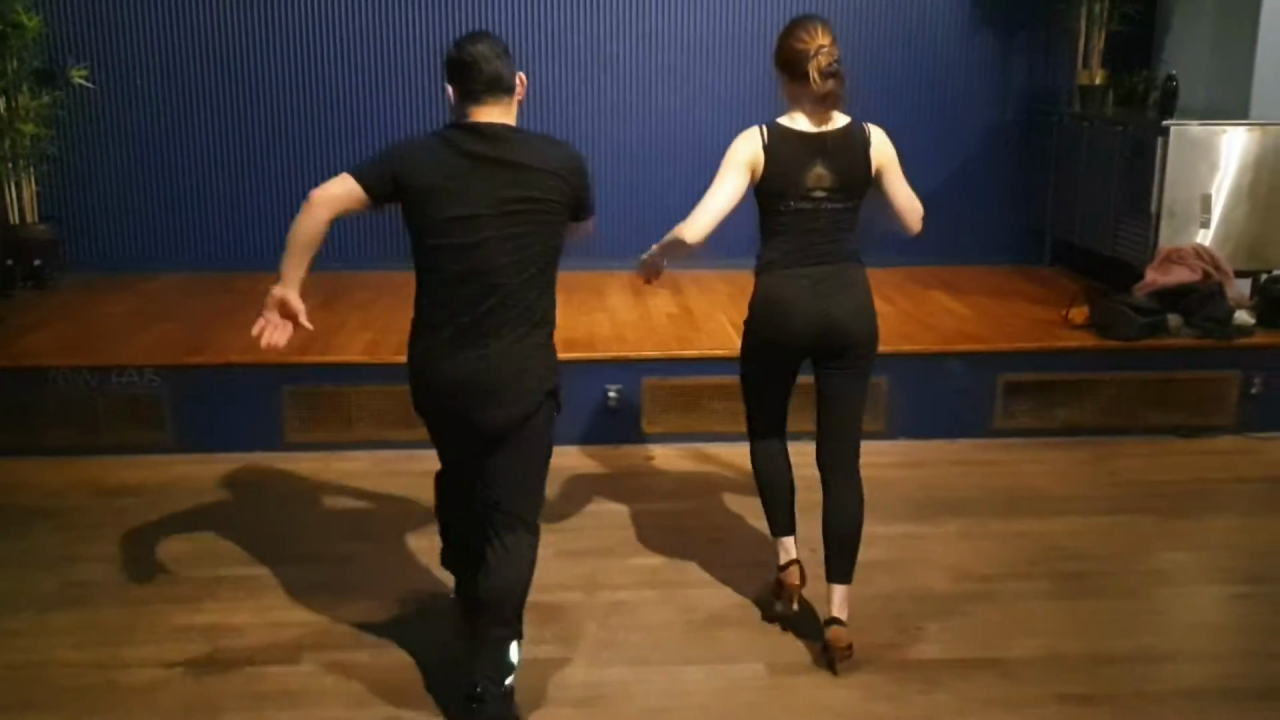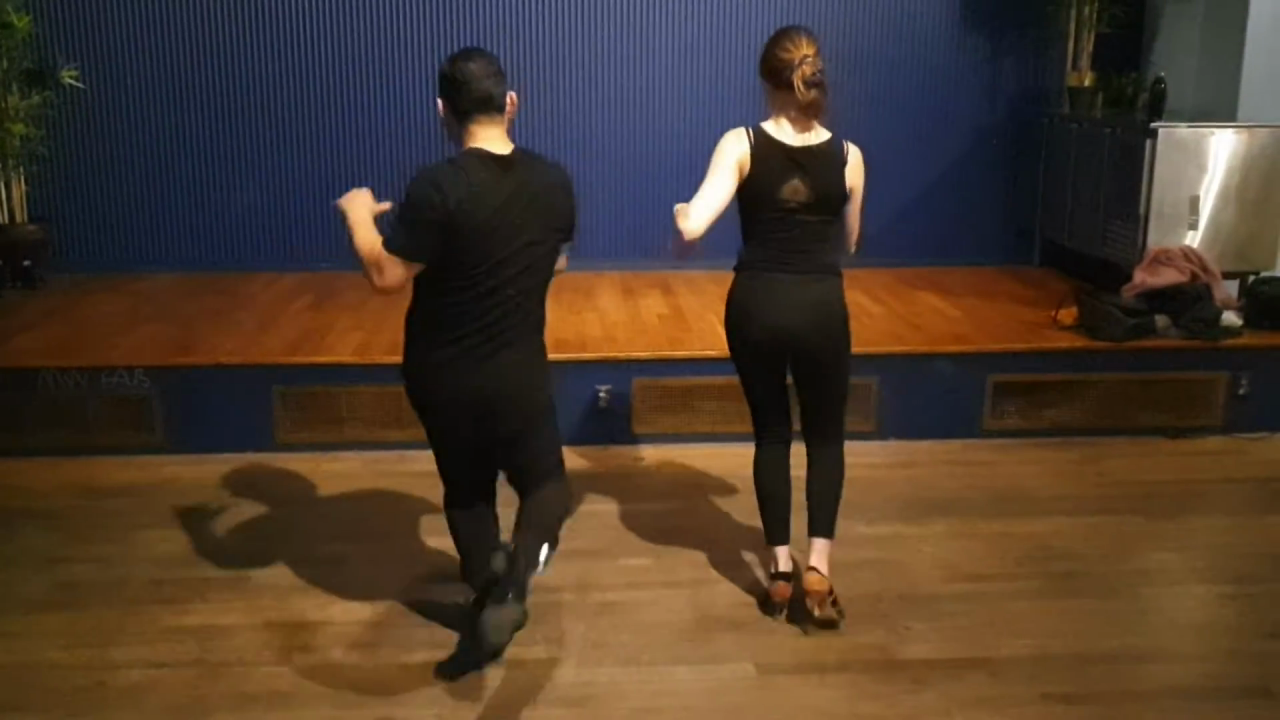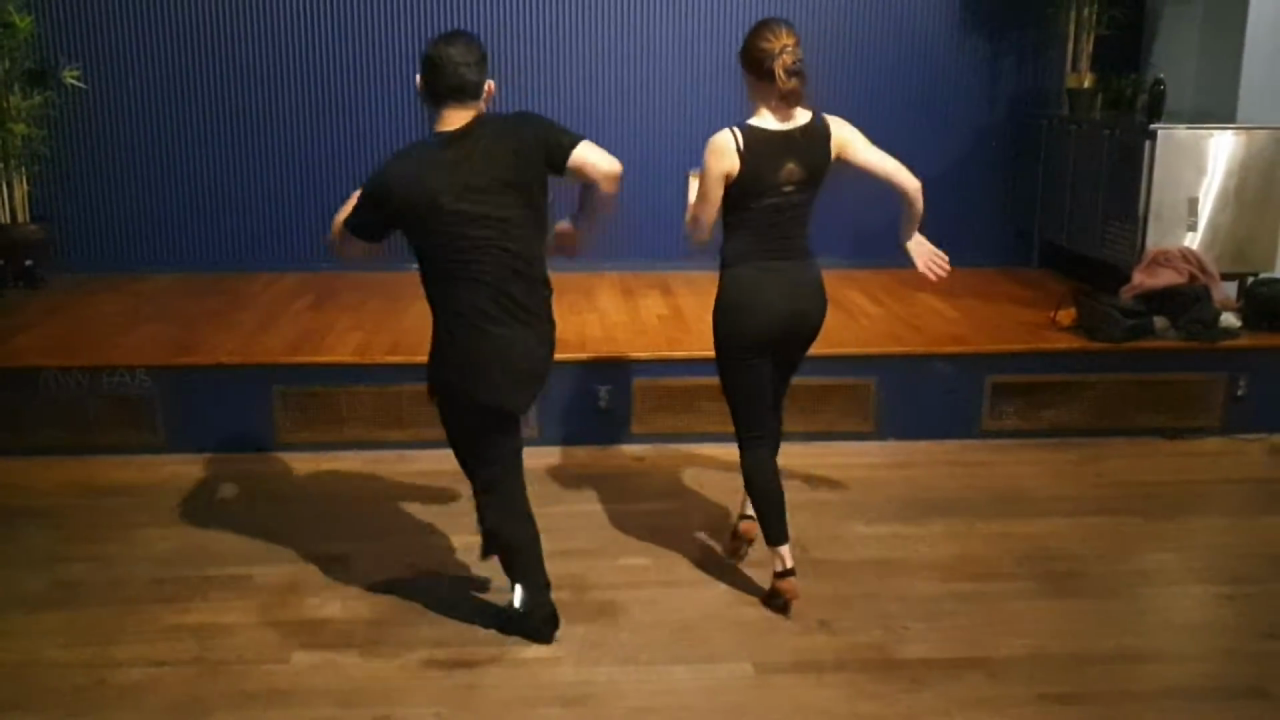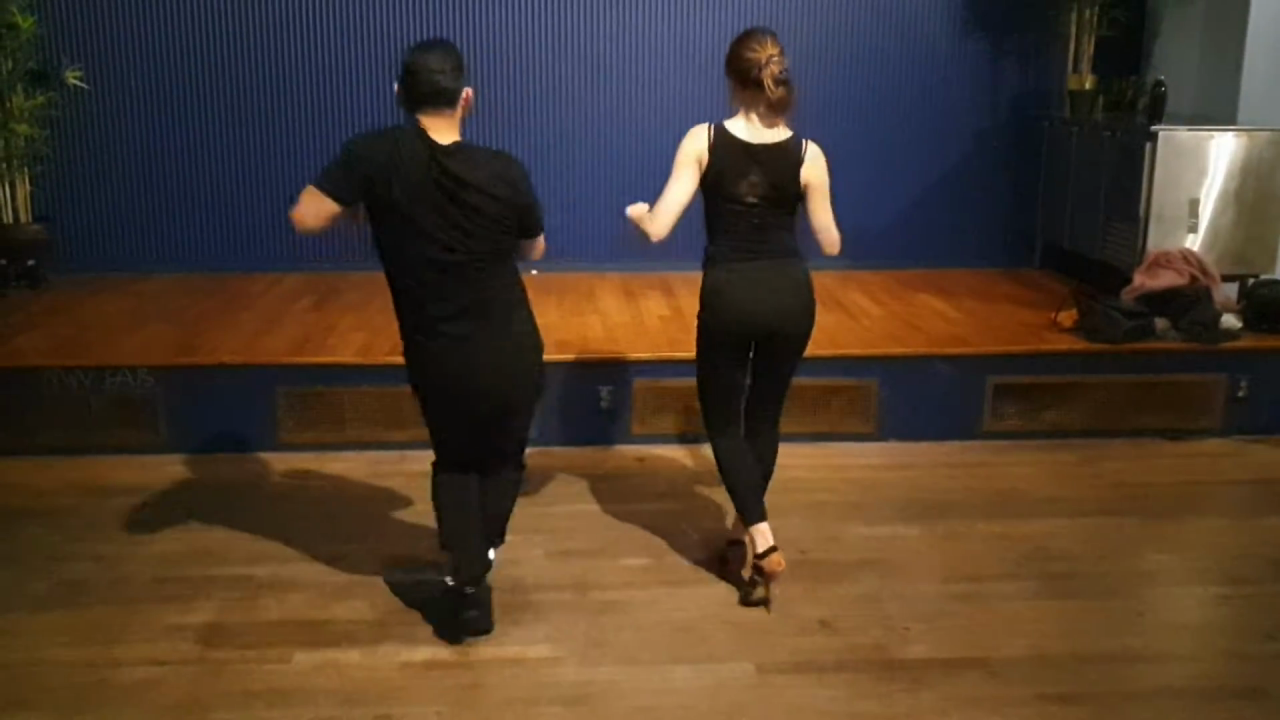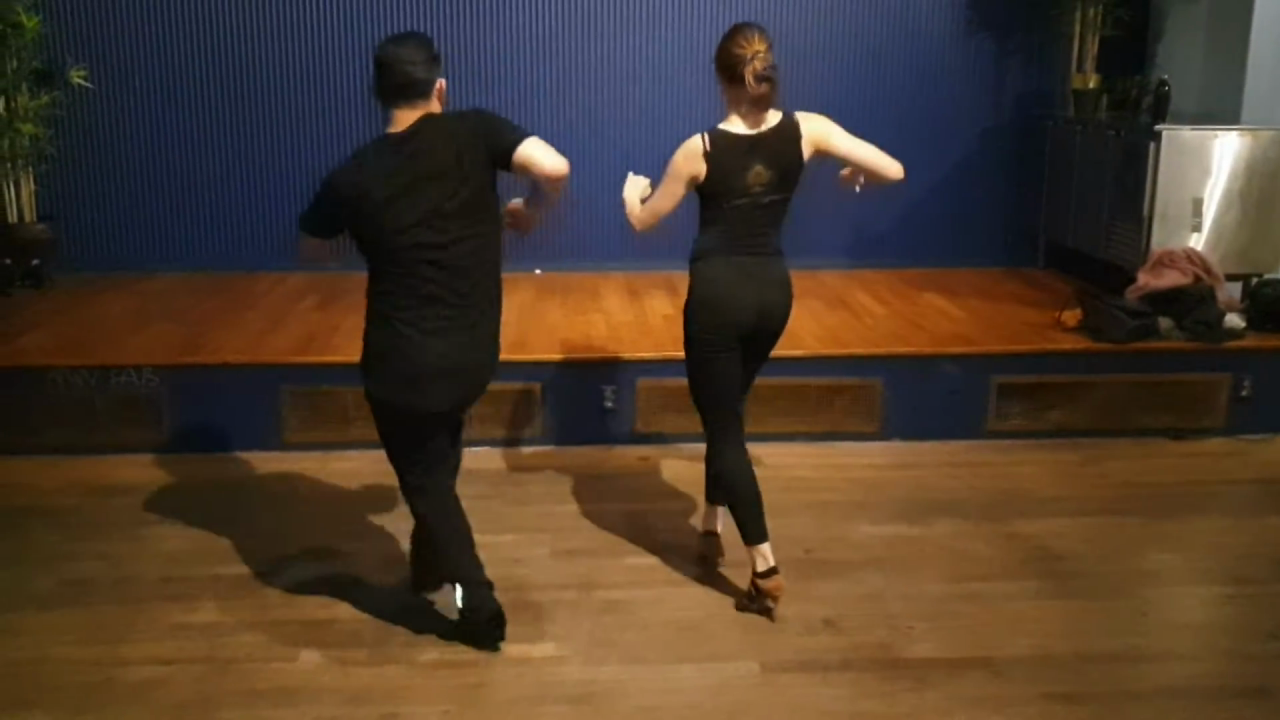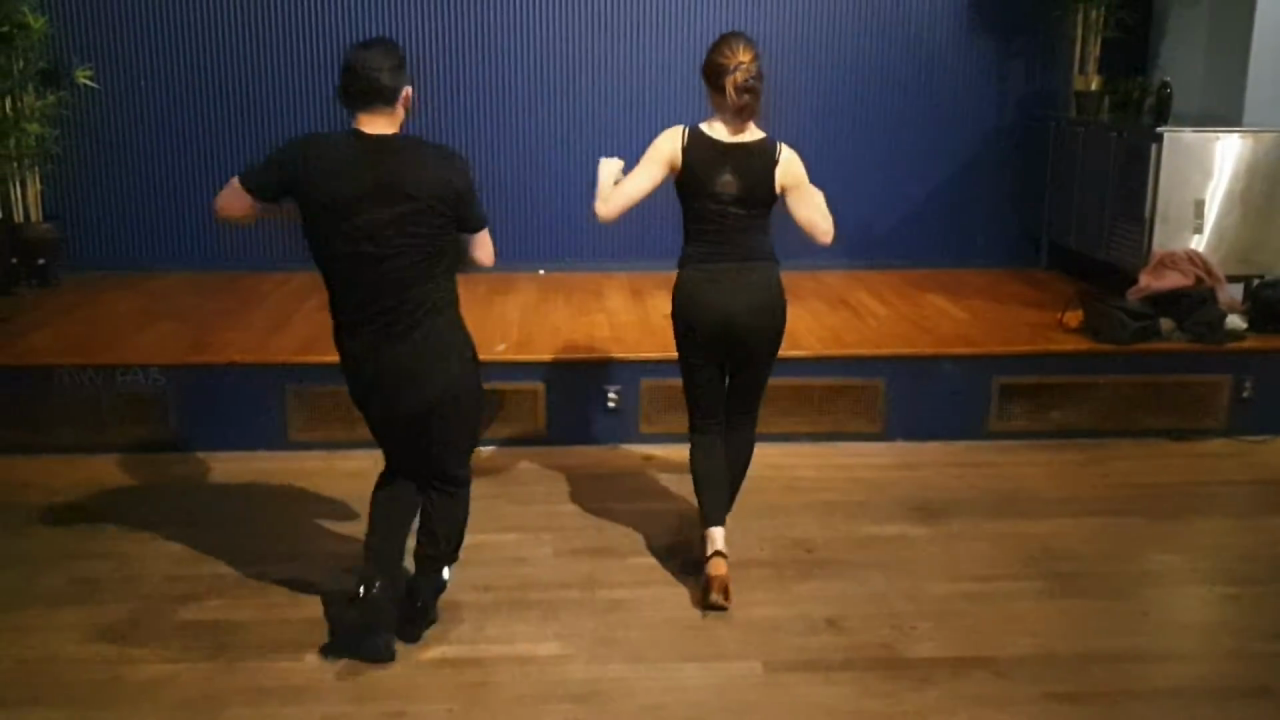
dt=0.3s
person 1, frame 1
left shoulder: (419, 159)
right shoulder: (562, 162)
left elbow: (324, 203)
right elbow: (581, 224)
left wrist: (286, 289)
left hip: (438, 372)
right hip: (521, 373)
left knee: (460, 482)
right knee: (511, 520)
left ankle: (476, 606)
person 1, frame 2
left shoulder: (437, 186)
right shoulder: (555, 182)
left elbow: (387, 277)
left wrist: (358, 213)
left hip: (438, 375)
right hip: (516, 373)
left knee: (467, 490)
right knee: (544, 483)
left ankle: (491, 598)
right ankle: (513, 583)
person 1, frame 3
left shoulder: (402, 176)
right shoulder: (527, 134)
left elbow: (343, 238)
right elbow: (608, 171)
right wrist: (580, 225)
left hip: (468, 356)
right hip: (534, 342)
left knee: (493, 477)
right knee: (496, 453)
left ankle: (532, 607)
right ankle: (501, 543)
person 1, frame 4
left shoulder: (375, 155)
right shoulder: (504, 171)
left elbow: (304, 219)
right elbow: (534, 253)
left wrist: (357, 199)
left hip: (437, 359)
right hip: (512, 354)
left knee: (455, 466)
right knee: (503, 462)
left ankle: (467, 591)
right ankle: (478, 574)
person 1, frame 5
left shoulder: (353, 176)
right shoulder: (474, 132)
left elbow: (317, 243)
right elbow: (555, 169)
right wrist: (520, 209)
left hip: (399, 358)
right hip: (475, 350)
left knee: (426, 478)
right knee: (439, 453)
left ankle: (478, 605)
right ankle: (430, 560)
person 1, frame 6
left shoulder: (308, 159)
right shoulder: (443, 166)
left elbow: (227, 207)
right elbow: (482, 257)
left hip: (369, 366)
right hip: (441, 361)
left knee: (402, 472)
right knee: (447, 480)
left ankle: (376, 602)
right ankle: (421, 597)
person 2, frame 1
left shoulder: (759, 143)
right shoulder: (872, 142)
left elbow: (694, 231)
right elbow: (913, 222)
left wrist: (657, 255)
left hip: (780, 306)
right hip: (850, 308)
left knee: (766, 434)
right knee: (841, 458)
left ankle: (788, 560)
right ankle: (838, 617)
person 2, frame 2
left shoulder: (742, 145)
right shoulder: (847, 157)
left elbow: (691, 228)
right elbow: (847, 245)
left wrist: (684, 213)
left hip: (755, 308)
right hip: (820, 309)
left knee: (771, 434)
right knee: (825, 436)
left ankle: (779, 572)
right ankle: (818, 568)
person 2, frame 3
left shoulder: (728, 144)
right shoulder: (831, 132)
left elbow: (699, 233)
right elbow: (911, 186)
left wrist: (696, 190)
right wrist: (913, 237)
left hip: (747, 298)
right hip: (806, 293)
left knee: (753, 431)
right knee: (766, 414)
left ankle: (784, 572)
right ankle: (750, 520)
person 2, frame 4
left shoulder: (703, 142)
right shoulder: (806, 155)
left elbow: (658, 229)
right elbow: (831, 244)
left wrist: (635, 211)
left hip: (729, 297)
right hip: (789, 296)
left knee: (723, 421)
right knee: (764, 417)
left ankle: (763, 543)
right ankle: (748, 535)
person 2, frame 5
left shoulder: (700, 149)
right shoulder: (806, 131)
left elbow: (642, 222)
right elbow: (894, 171)
left wrist: (633, 189)
right wrist: (858, 171)
left hip: (717, 293)
right hip: (774, 291)
left knee: (724, 429)
right knee: (726, 410)
left ankle: (766, 569)
right ankle: (711, 528)
person 2, frame 6
left shoulder: (677, 143)
right shoulder: (780, 158)
left elbow: (607, 210)
right elbow: (823, 234)
left wrist: (606, 171)
right wrist: (809, 189)
left hip: (698, 296)
right hip: (760, 299)
left knee: (706, 422)
right knee: (741, 417)
left ankle: (714, 545)
right ankle: (717, 532)
